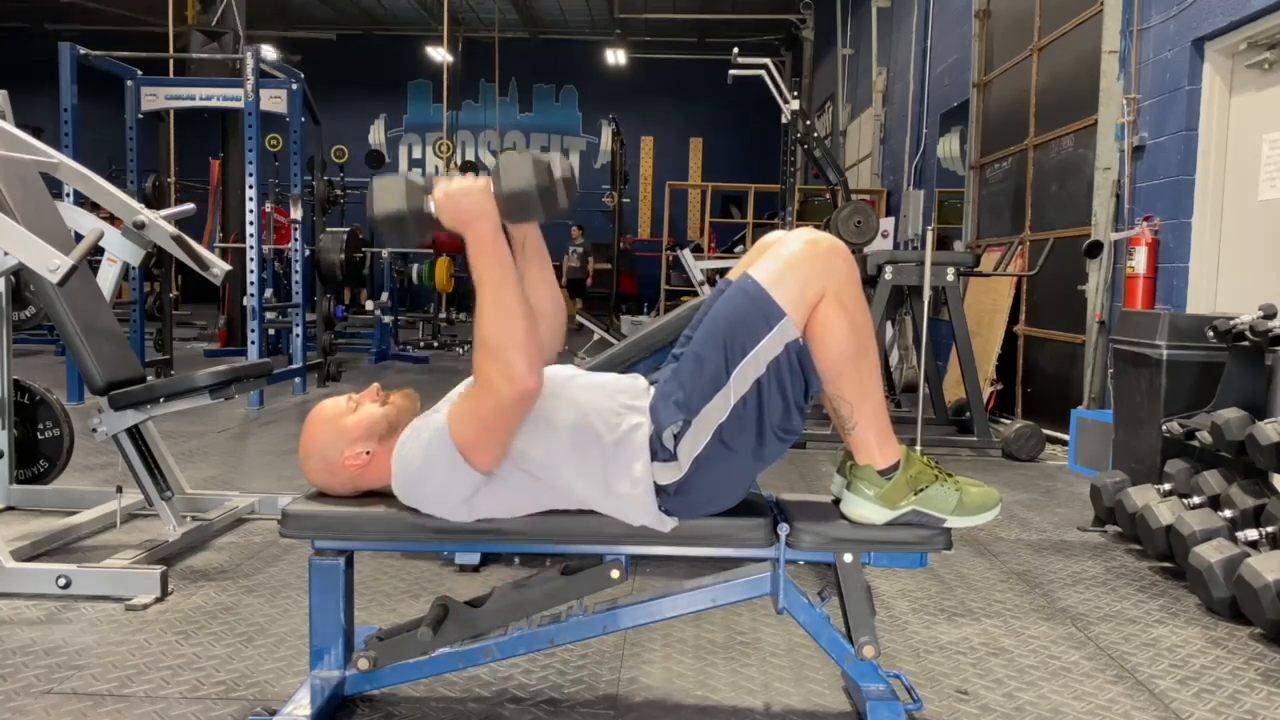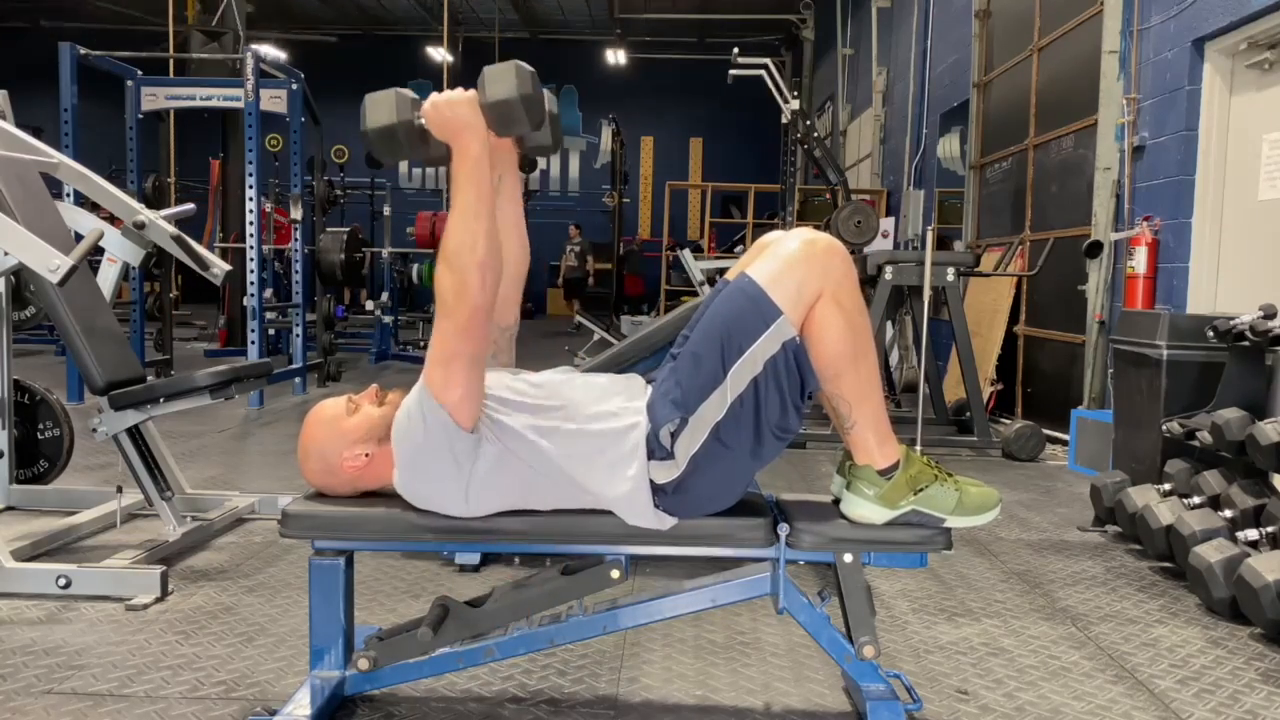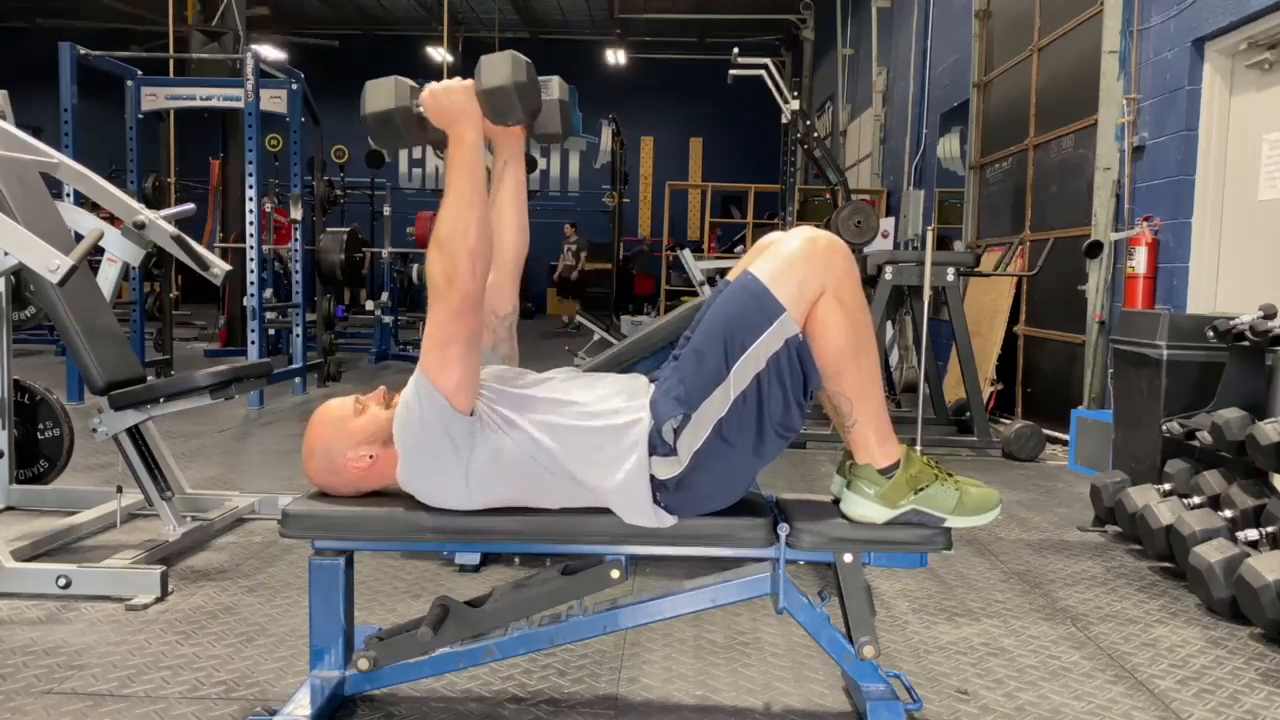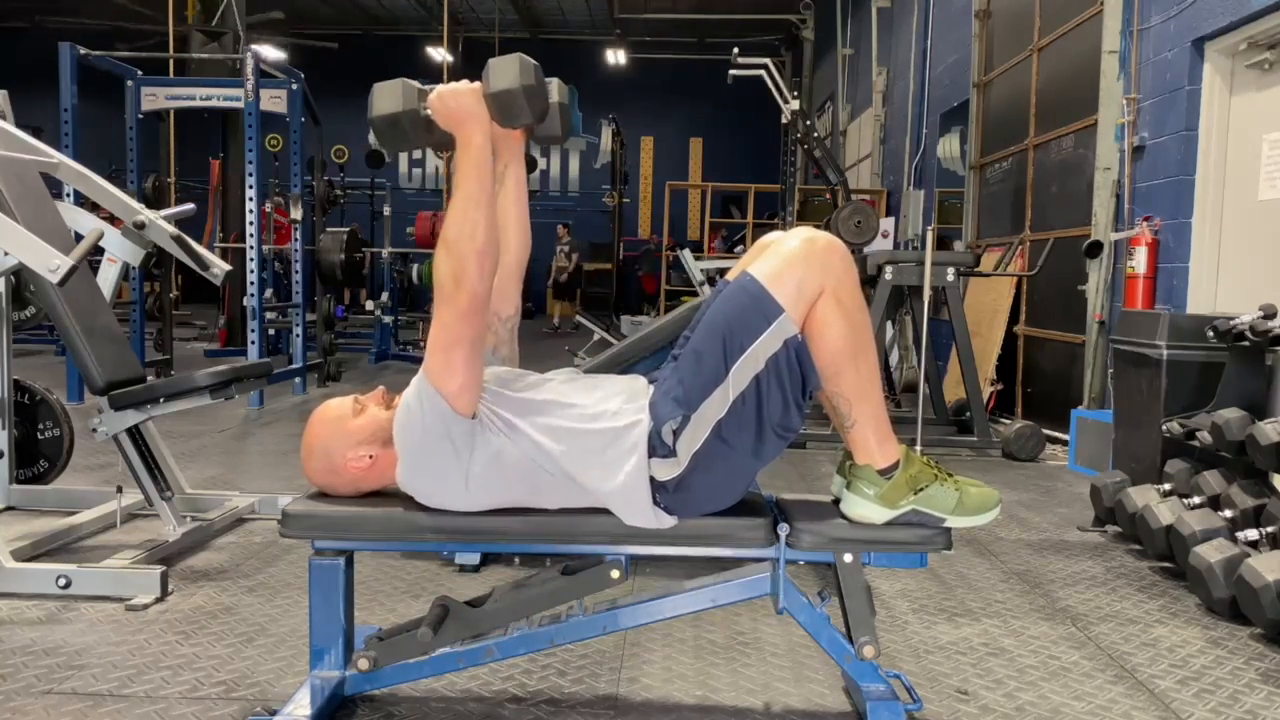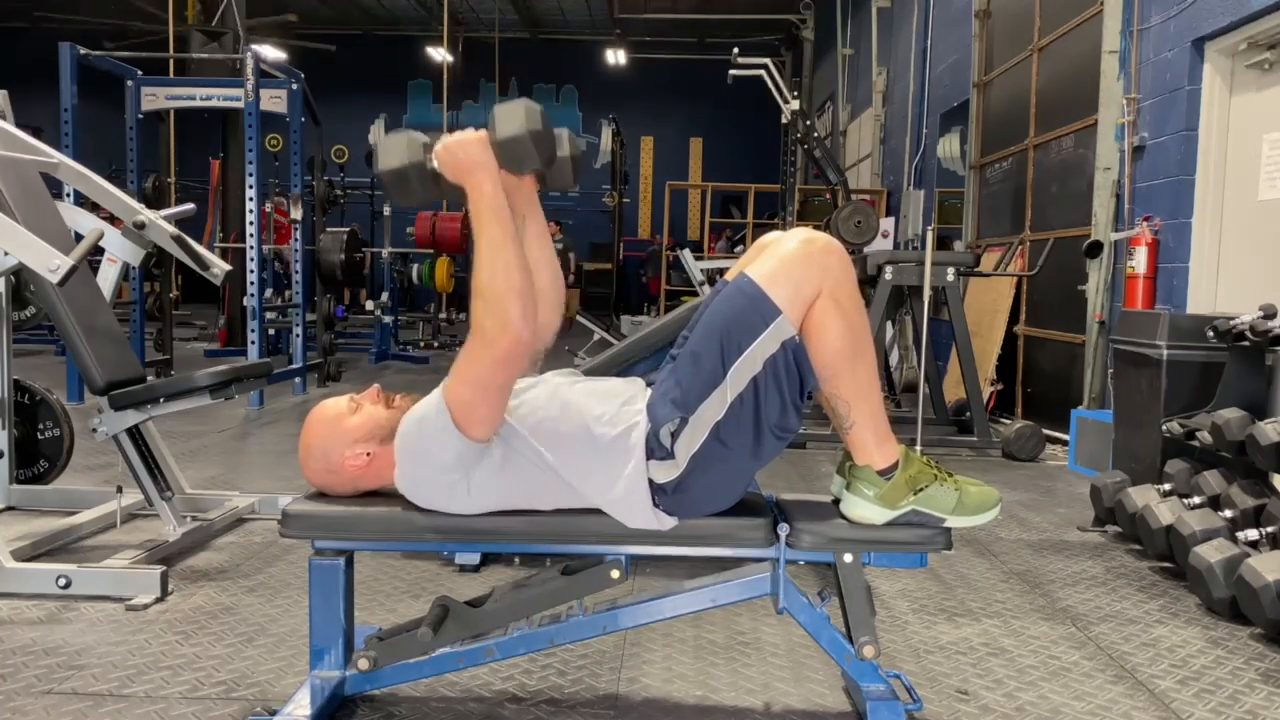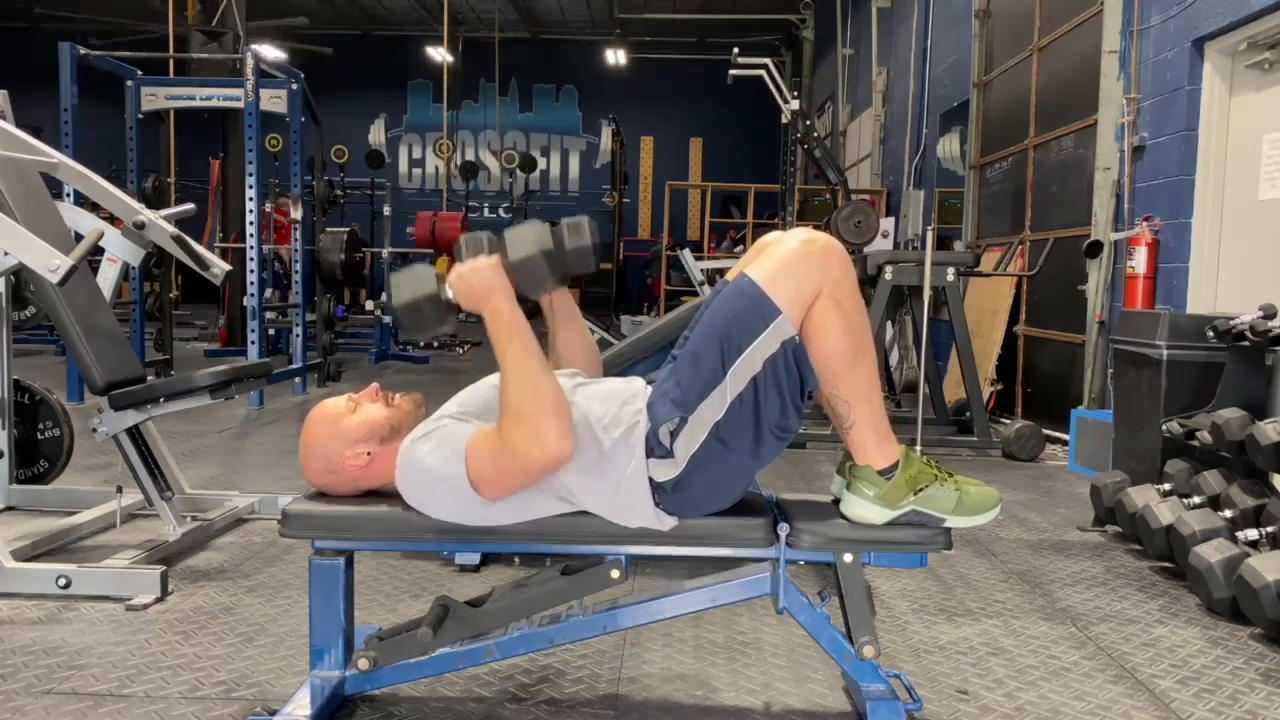
dt=0.3s
person 1, frame 1
left shoulder: (446, 435)
right shoulder: (428, 466)
left elbow: (544, 343)
right elbow: (517, 383)
left wrist: (523, 229)
right wrist: (479, 231)
left hip: (658, 416)
right hip: (675, 451)
left knee: (783, 250)
right knee: (816, 258)
left ankle: (866, 461)
right ankle: (885, 477)
person 1, frame 2
left shoulder: (453, 414)
right shoulder: (427, 452)
left elbow: (502, 292)
right elbow: (470, 302)
left wrist: (501, 159)
right wrist: (466, 143)
left hip: (663, 423)
right hip: (675, 455)
left knee: (780, 250)
right knee: (813, 258)
left ankle: (867, 462)
right ankle: (884, 476)
person 1, frame 3
left shoulder: (462, 404)
right shoulder: (428, 443)
left elbow: (497, 281)
right elbow: (456, 288)
left wrist: (507, 148)
right wrist: (463, 132)
left hip: (669, 422)
right hip: (679, 453)
left knee: (782, 251)
right knee: (815, 256)
left ankle: (868, 460)
right ankle: (885, 476)
person 1, frame 4
left shoulder: (461, 409)
right shoulder: (427, 444)
left elbow: (502, 279)
right elbow: (465, 293)
left wrist: (507, 151)
right wrist: (471, 135)
left hip: (664, 419)
right hip: (679, 453)
left knee: (780, 251)
right knee: (814, 256)
left ankle: (867, 459)
right ankle: (884, 475)
person 1, frame 5
left shoulder: (459, 419)
right shoulder: (429, 452)
left elbow: (544, 314)
right elbow: (511, 333)
left wrist: (520, 189)
right wrist: (481, 180)
left hip: (666, 430)
right hip: (676, 455)
left knee: (786, 259)
right knee: (810, 256)
left ankle: (867, 466)
right ankle: (885, 478)
person 1, frame 6
left shoulder: (442, 434)
right shoulder: (426, 465)
left elbow: (582, 378)
right elbow: (550, 443)
left wrist: (547, 284)
right wrist: (496, 300)
left hip: (653, 410)
right hip: (675, 453)
left knee: (778, 249)
right knee: (811, 257)
left ankle: (865, 461)
right ankle: (884, 473)
